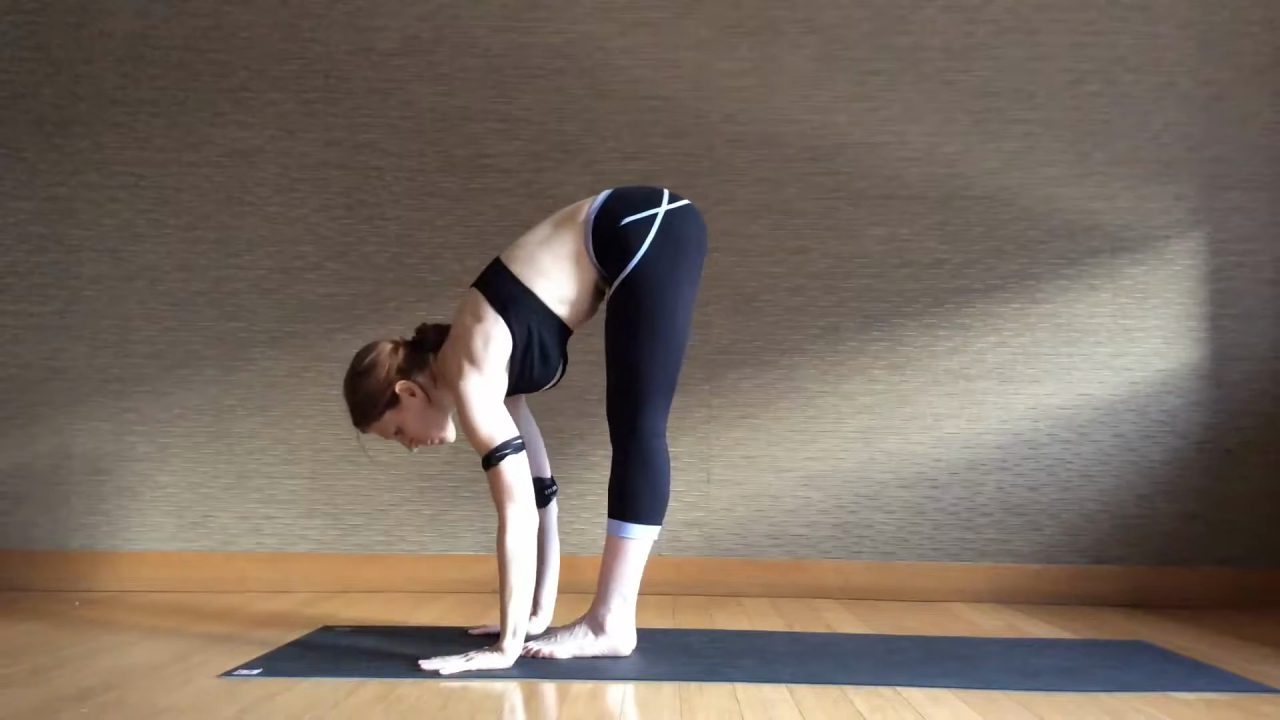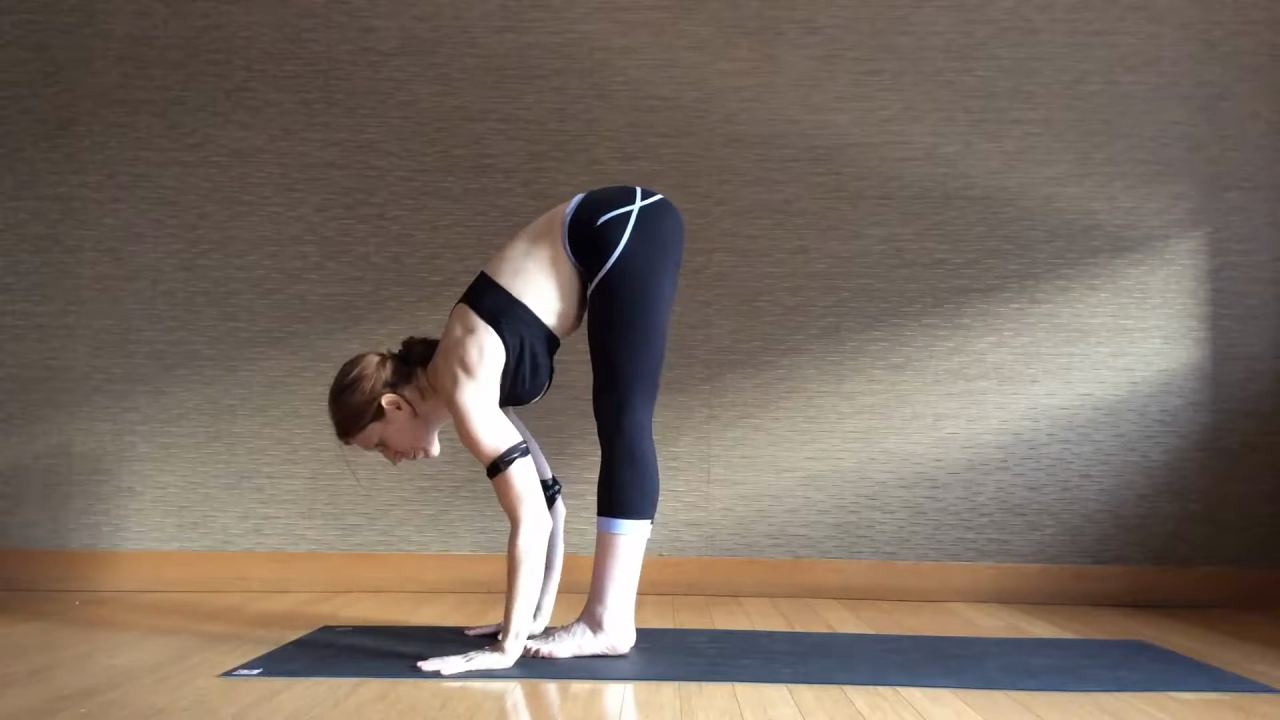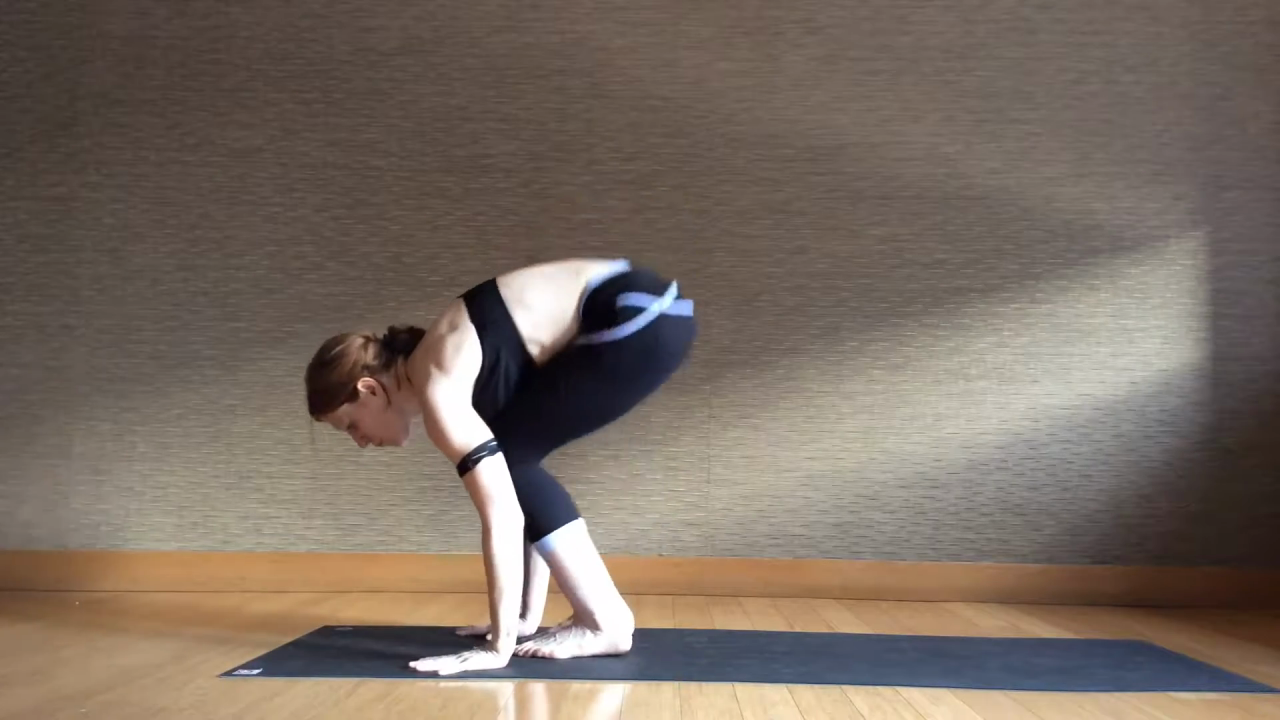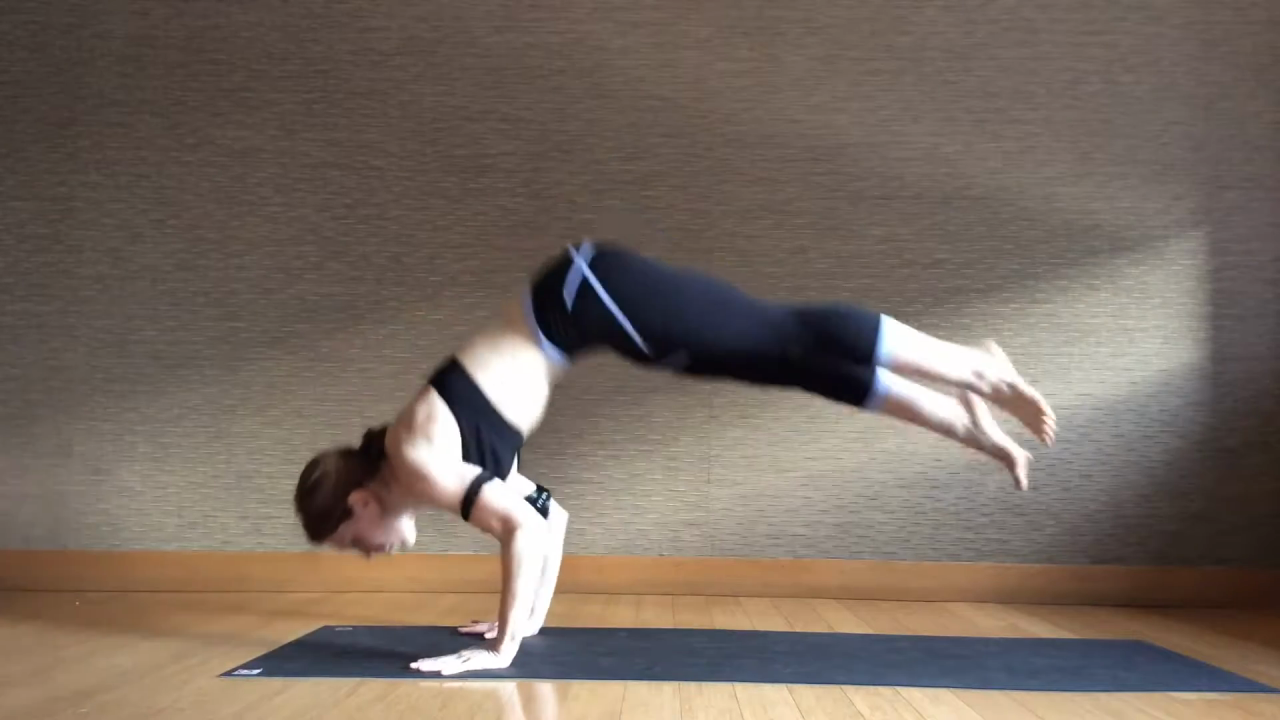
dt=0.7s
person 1, frame 1
left shoulder: (470, 379)
right shoulder: (486, 369)
left elbow: (518, 514)
right elbow: (539, 490)
left wrist: (509, 647)
right wrist: (538, 614)
left hip: (650, 231)
right hip: (645, 230)
left knee: (637, 432)
right knee: (631, 433)
left ankle: (611, 624)
right ankle: (612, 618)
person 1, frame 2
left shoulder: (462, 390)
right shoulder: (469, 380)
left elbow: (530, 520)
right elbow: (545, 496)
left wrist: (509, 647)
right wrist: (536, 617)
left hip: (627, 230)
right hip: (617, 234)
left knee: (623, 426)
right knee: (620, 428)
left ankle: (609, 623)
right ankle: (609, 618)
person 1, frame 3
left shoulder: (437, 385)
right shoulder: (451, 376)
left elbow: (501, 517)
right elbow: (512, 502)
left wrist: (500, 645)
right wrist: (528, 618)
left hip: (642, 312)
right hip: (637, 308)
left knee: (510, 455)
right knee: (515, 455)
left ankle: (605, 622)
right ankle: (599, 615)
person 1, frame 4
left shoulder: (415, 464)
right shoulder: (432, 451)
left elbow: (528, 526)
right elbow: (544, 515)
left wrist: (503, 642)
right wrist: (529, 618)
left hip: (583, 295)
right hip: (584, 300)
left knee: (785, 338)
right knee: (789, 359)
left ankle: (971, 369)
right ankle: (967, 417)
